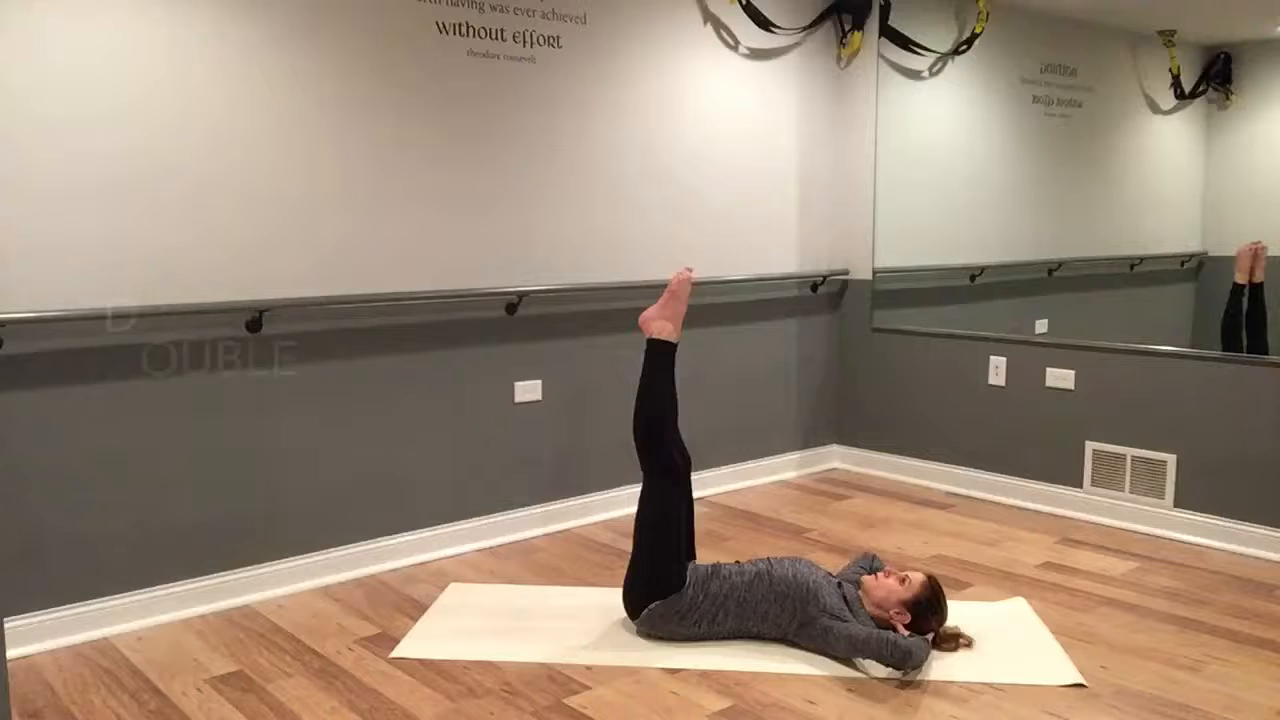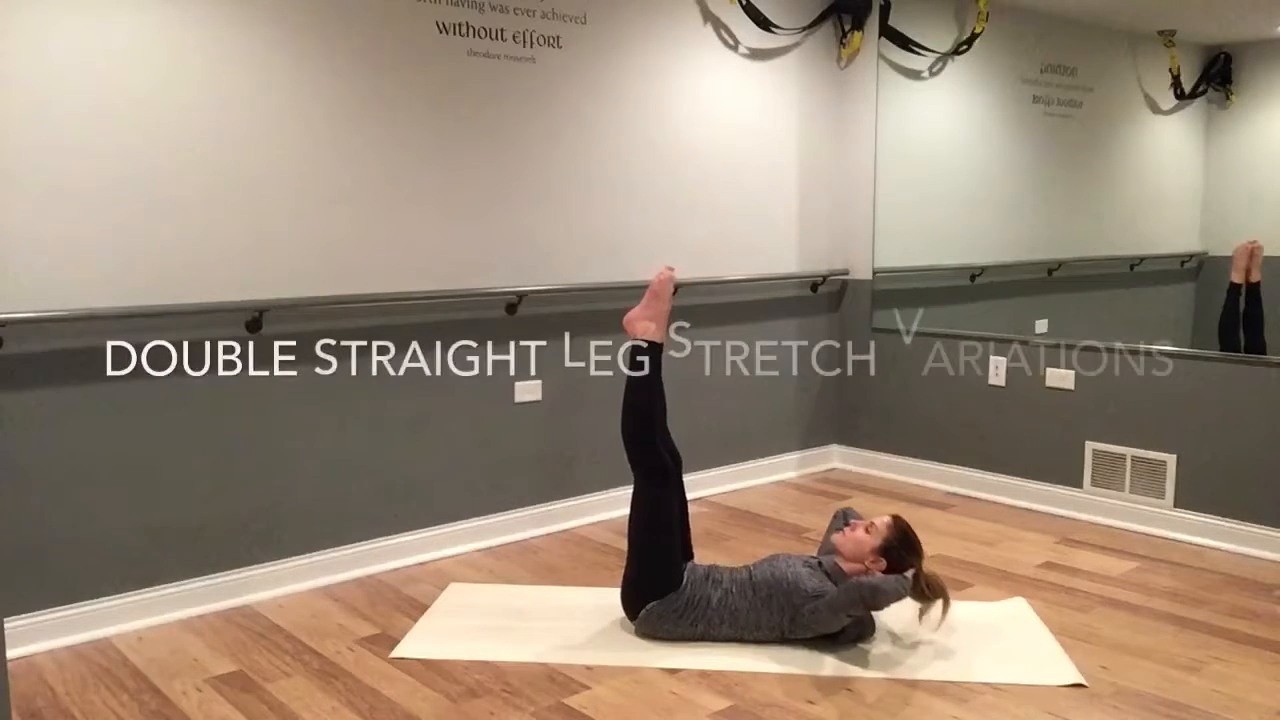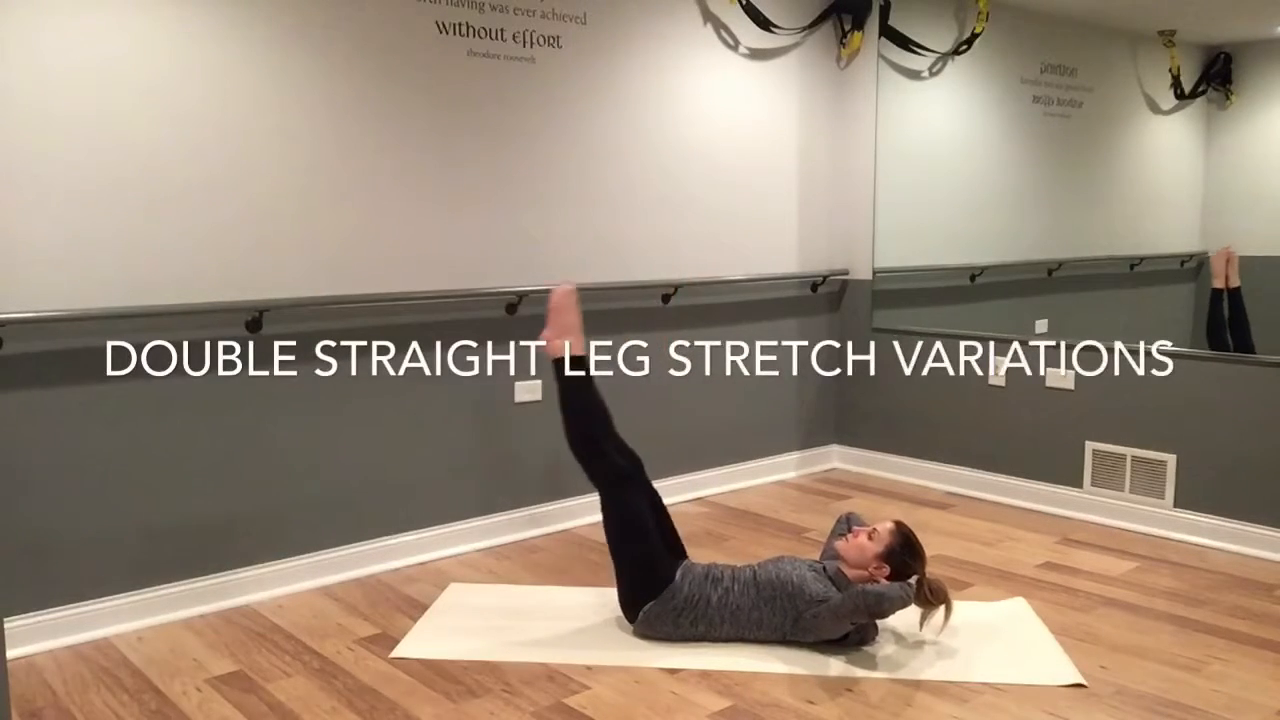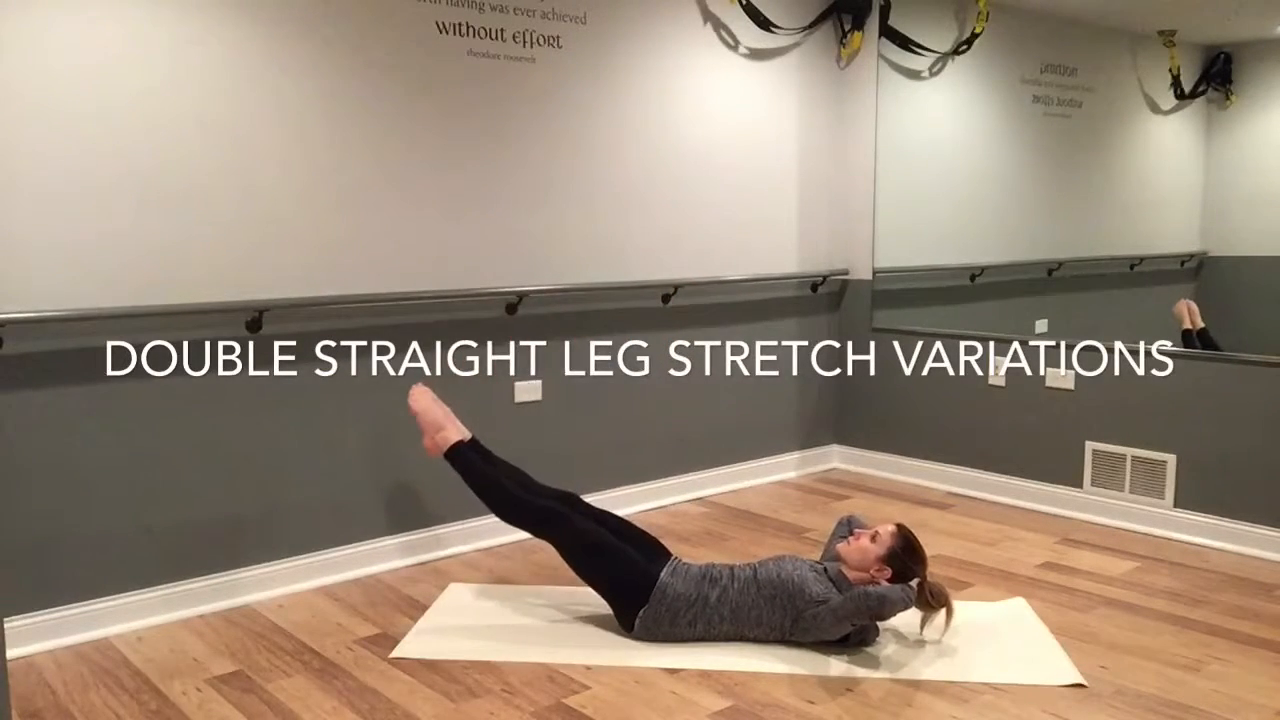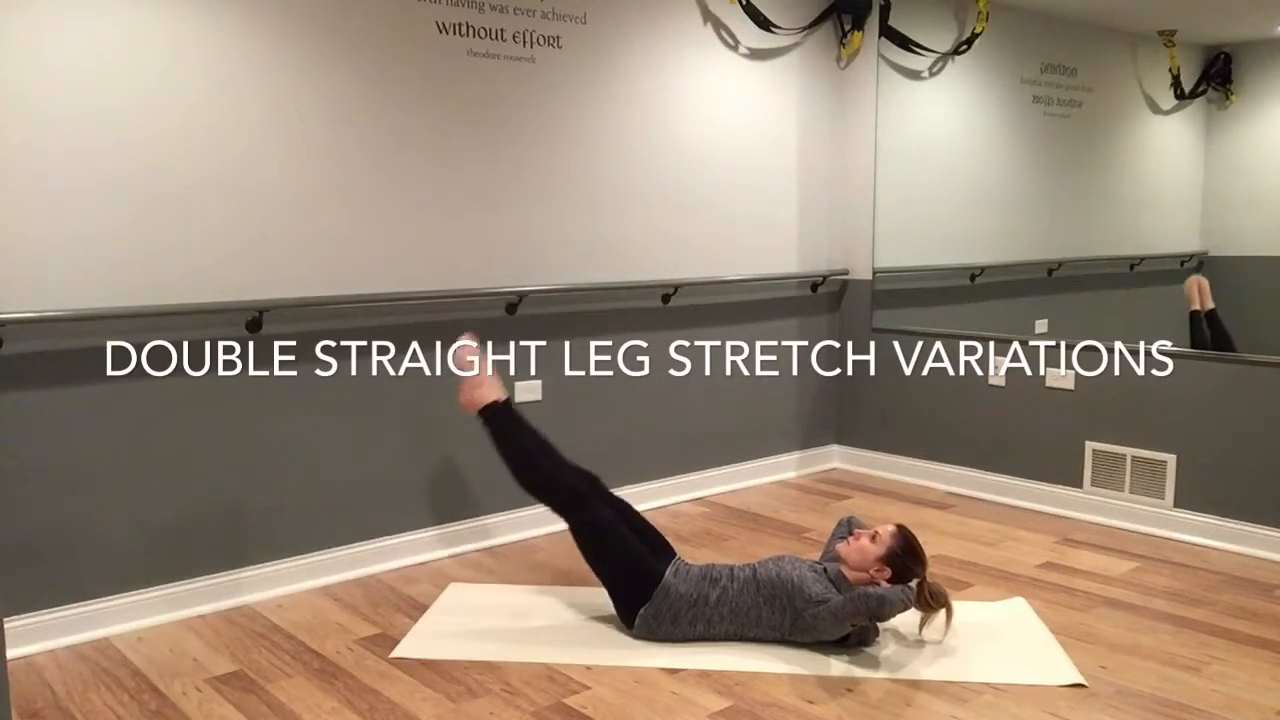
dt=1s
person 1, frame 1
left shoulder: (843, 626)
right shoulder: (847, 591)
left elbow: (906, 653)
right elbow: (868, 556)
left wrist: (921, 637)
left hip: (663, 603)
right hip: (687, 588)
left knee: (664, 468)
left ankle: (663, 337)
person 1, frame 2
left shoulder: (832, 607)
right shoulder: (830, 571)
left elbow: (872, 589)
right elbow: (844, 513)
left wrist: (904, 581)
left hip: (661, 604)
right hip: (683, 588)
left knee: (655, 469)
left ankle: (648, 338)
person 1, frame 3
left shoulder: (832, 611)
right shoulder: (832, 575)
left elbow: (876, 597)
right elbow: (847, 518)
left wrist: (909, 588)
right wrist: (879, 537)
left hip: (660, 605)
right hip: (681, 584)
left knee: (616, 474)
right knee: (627, 468)
left ankle: (570, 354)
person 1, frame 4
left shoulder: (832, 612)
right shoulder: (832, 575)
left elbow: (879, 600)
right elbow: (845, 520)
left wrist: (909, 591)
left hip: (659, 607)
right hip: (677, 580)
left knee: (555, 520)
right knee: (570, 506)
left ankle: (454, 444)
right ankle: (460, 443)
person 1, frame 5
left shoulder: (834, 613)
right shoulder: (832, 577)
left elbow: (874, 601)
right elbow: (846, 521)
left wrist: (911, 591)
left hip: (658, 607)
right hip: (682, 581)
left knee: (576, 499)
right knee: (589, 489)
left ankle: (490, 403)
right ankle: (495, 404)
